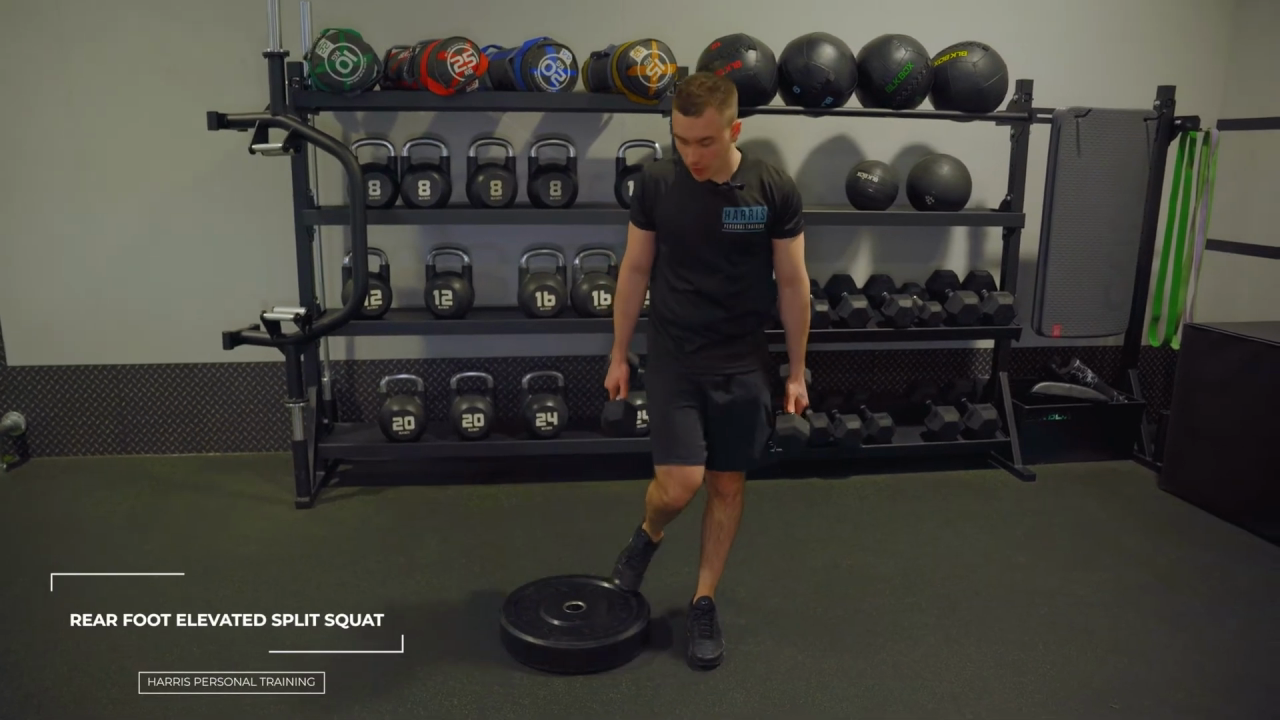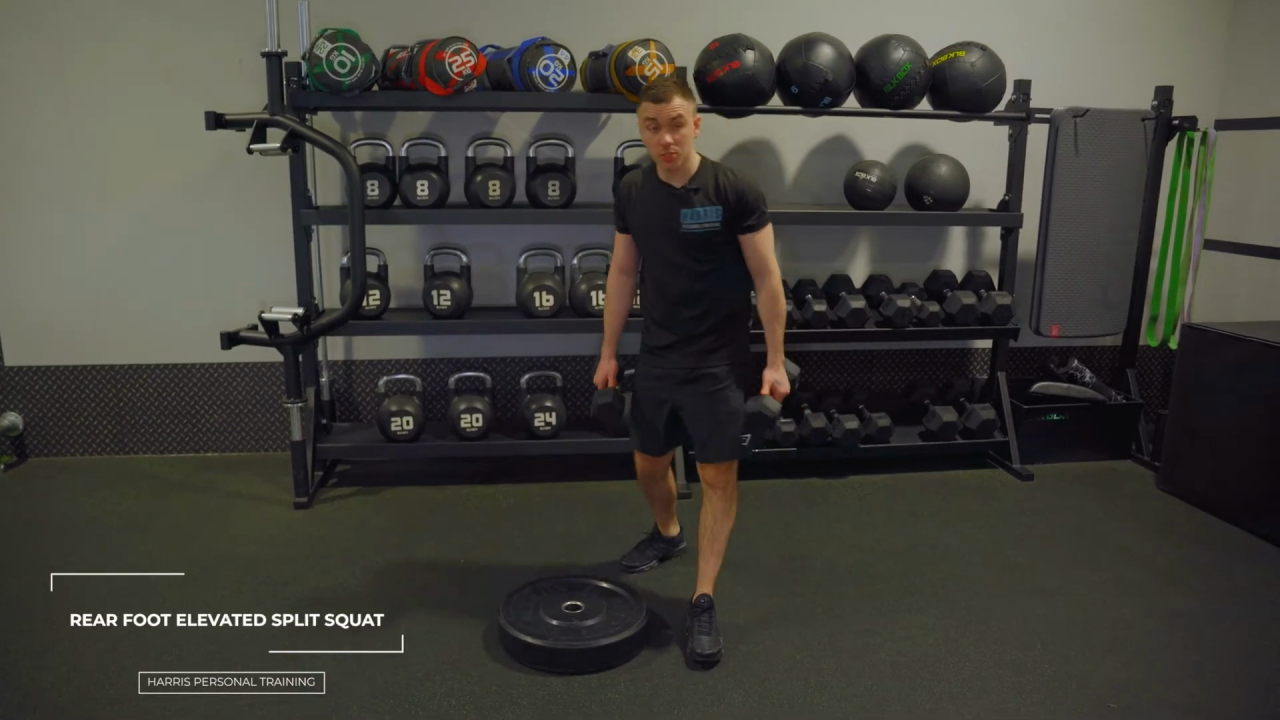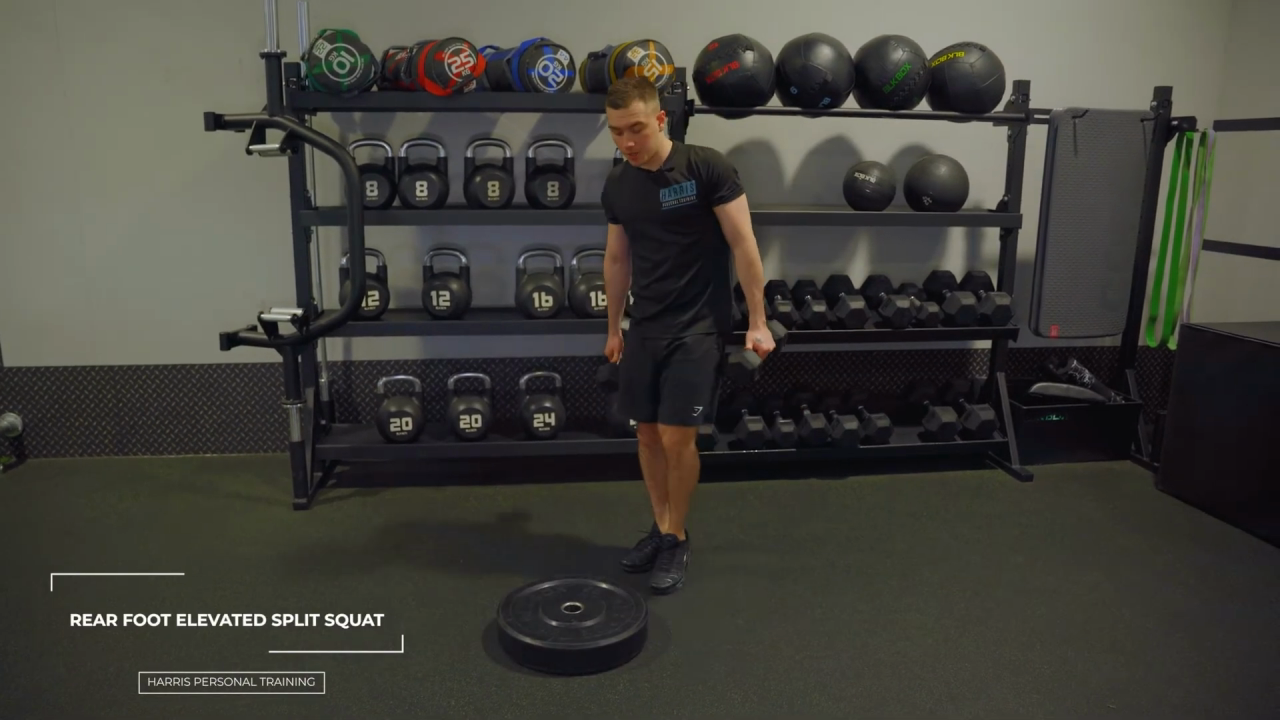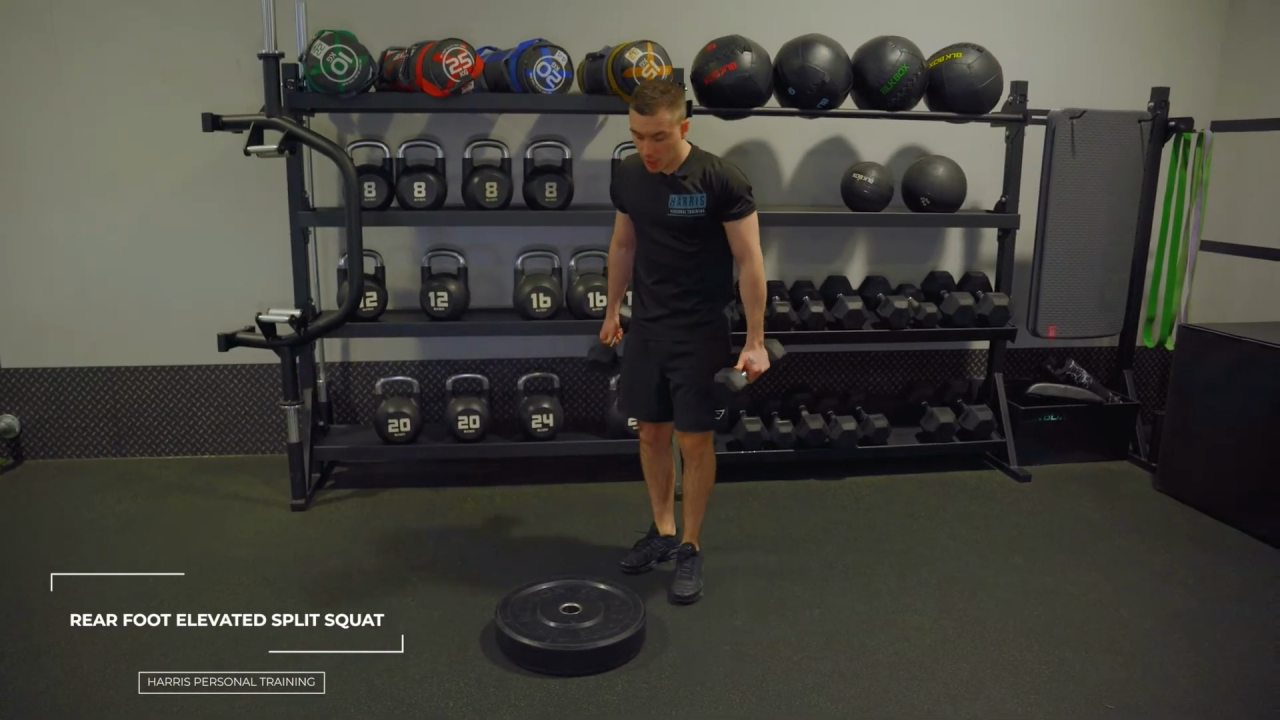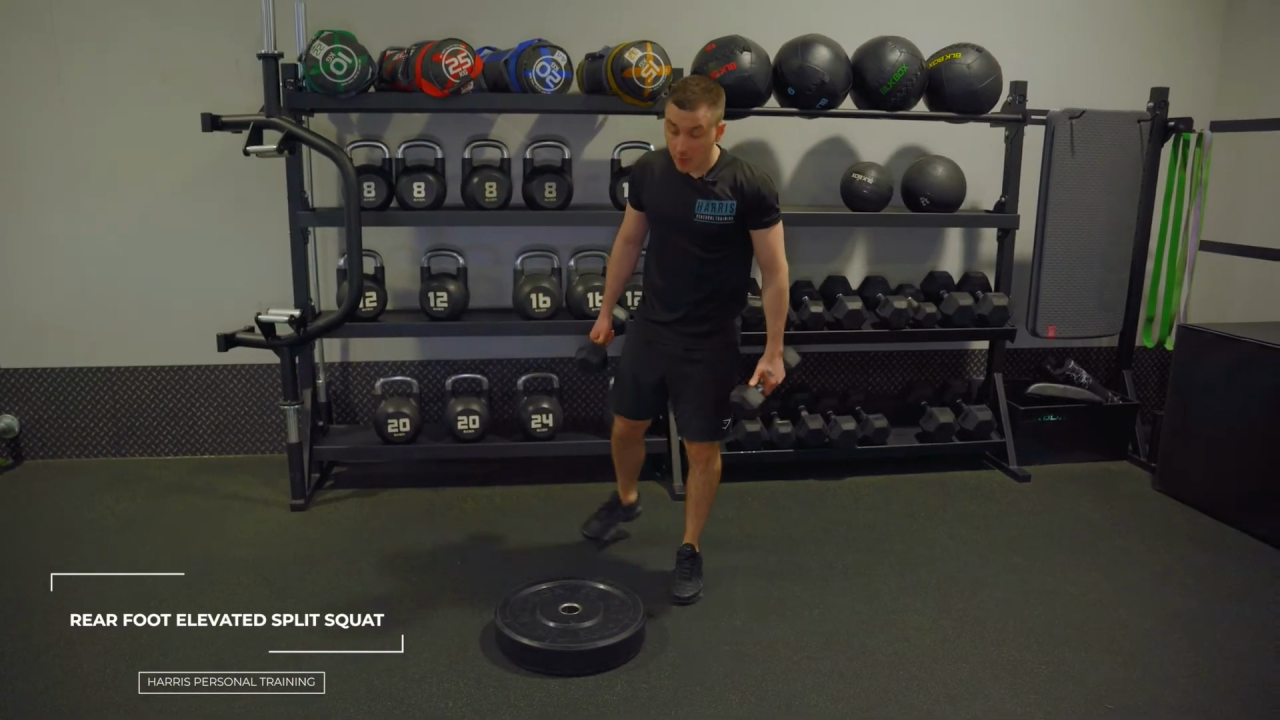
dt=0.5s
person 1, frame 1
left shoulder: (774, 190)
right shoulder: (656, 183)
left elbow: (793, 283)
right elbow: (635, 271)
left wrist: (796, 372)
right wrist: (618, 356)
left hip: (742, 363)
right hip: (673, 359)
left knee: (727, 485)
right knee: (679, 483)
left ankle: (703, 601)
right ankle: (648, 533)
person 1, frame 2
left shoulder: (734, 190)
right shoulder: (631, 192)
left elbow: (767, 277)
right elbow: (623, 273)
left wrist: (775, 361)
right wrist: (608, 352)
left hip: (719, 360)
right hip: (658, 355)
left knee: (718, 477)
right knee: (648, 463)
left ankle: (703, 601)
right ankle: (667, 532)
person 1, frame 3
left shoulder: (706, 168)
right shoulder: (617, 185)
left elbow: (743, 245)
left wrist: (758, 322)
right wrist: (613, 328)
left hip: (699, 326)
right hip: (646, 326)
left knee: (677, 437)
right knee: (648, 434)
left ankle: (677, 539)
right ankle: (661, 529)
person 1, frame 4
left shoulder: (721, 180)
right shoulder: (628, 174)
left elbow: (750, 262)
left wrist: (755, 341)
right wrist: (613, 310)
left hip: (700, 333)
right hip: (646, 327)
left knee: (696, 441)
right knee: (652, 433)
left ankle: (690, 548)
right ankle: (663, 532)
person 1, frame 5
left shoulder: (750, 186)
right shoulder: (648, 171)
left elbow: (775, 271)
right elbow: (629, 241)
left wrist: (773, 352)
right wrist: (606, 311)
left hip: (708, 341)
right hip: (649, 327)
left knee: (703, 449)
right knee: (626, 426)
left ankle: (690, 550)
right ankle: (624, 499)
